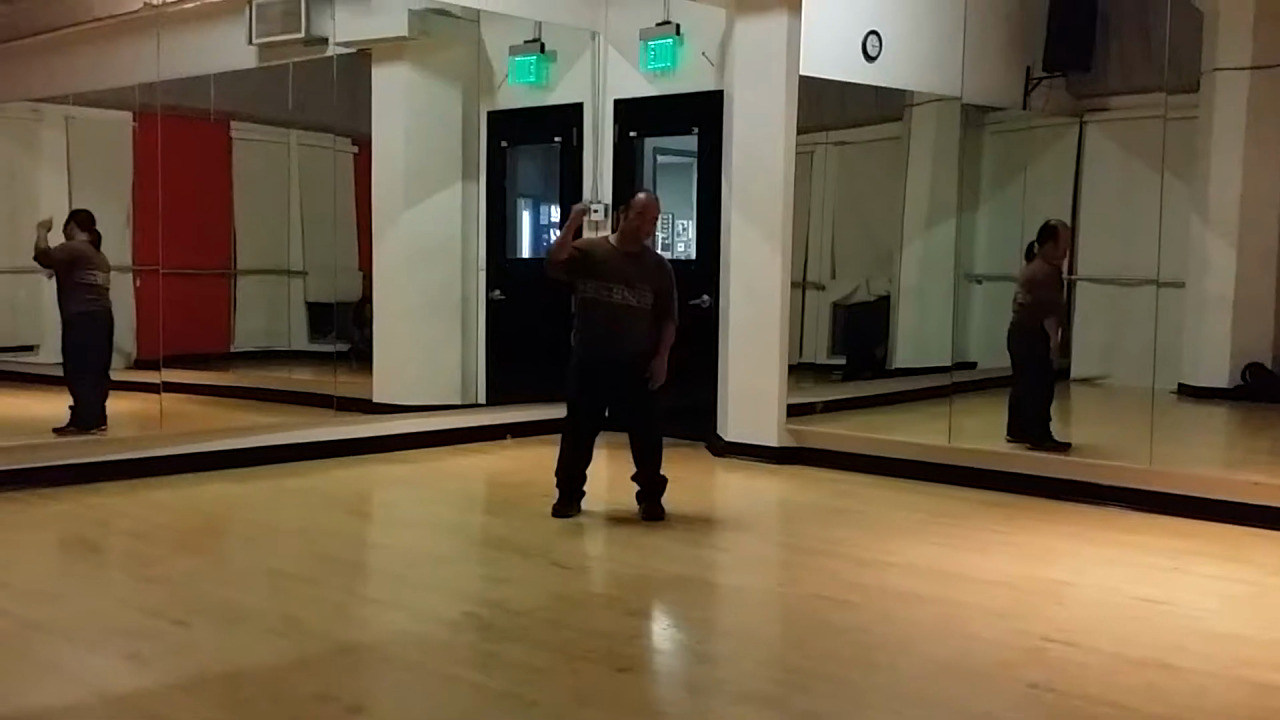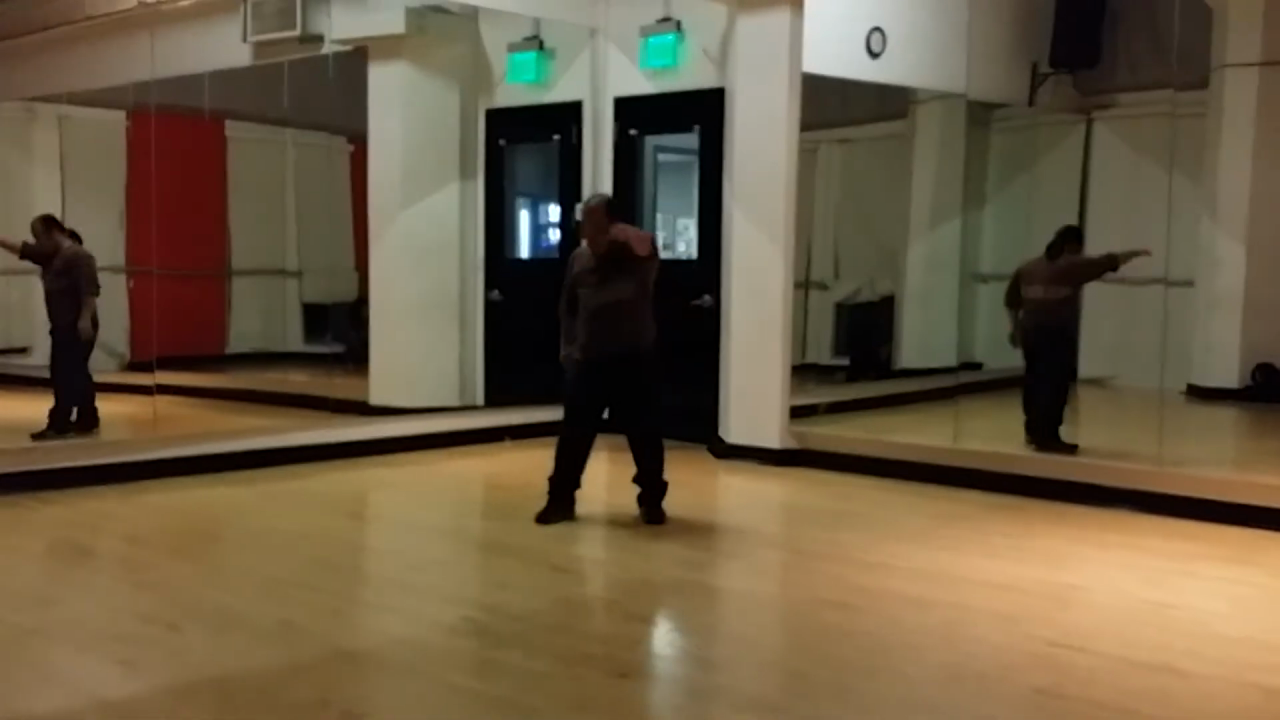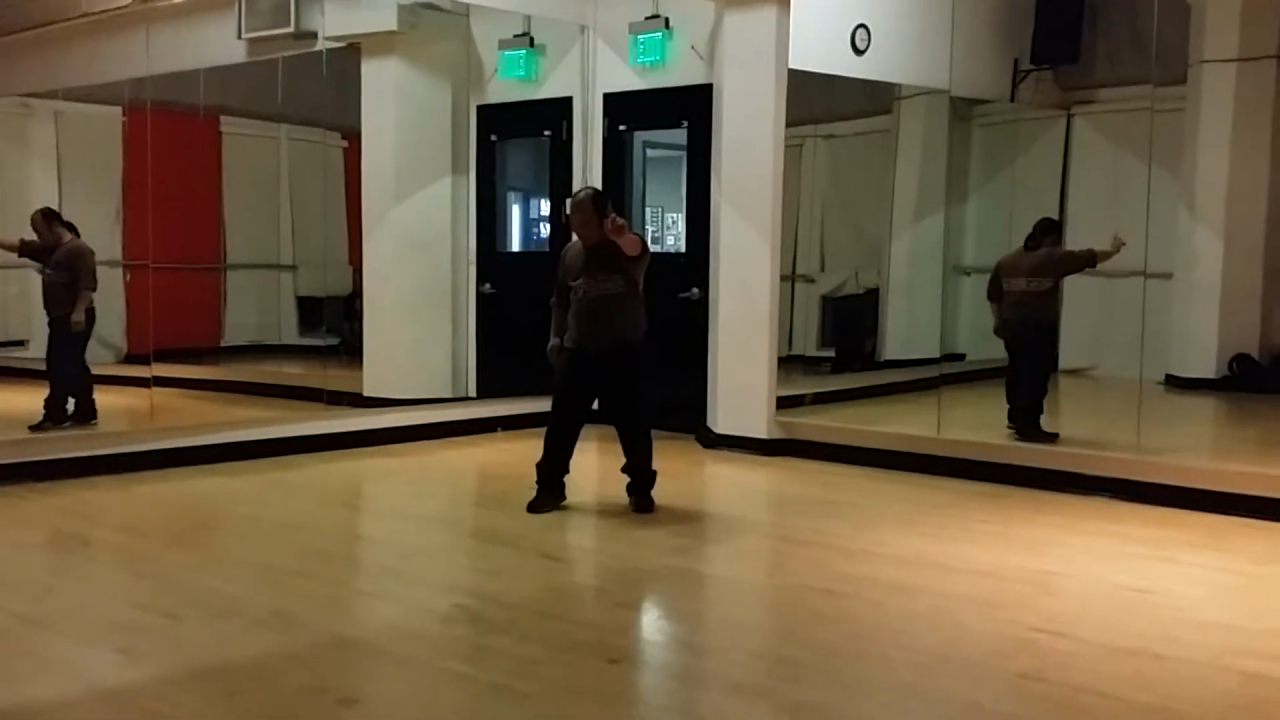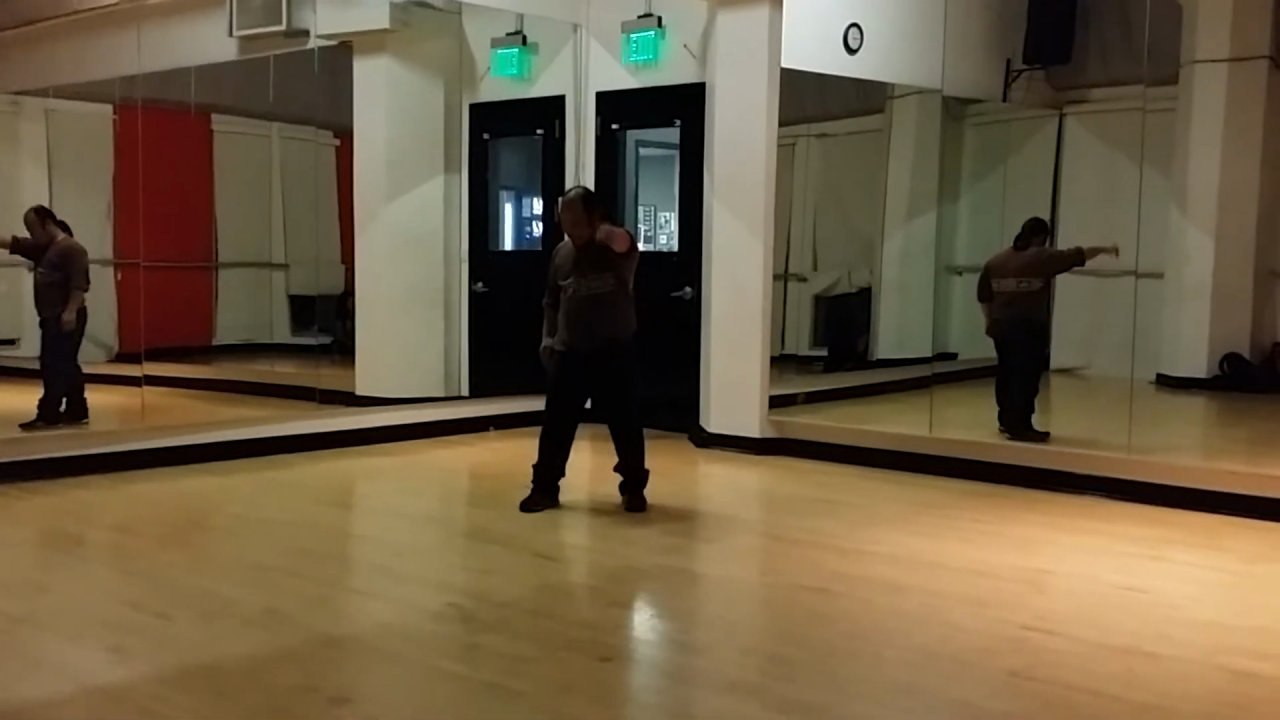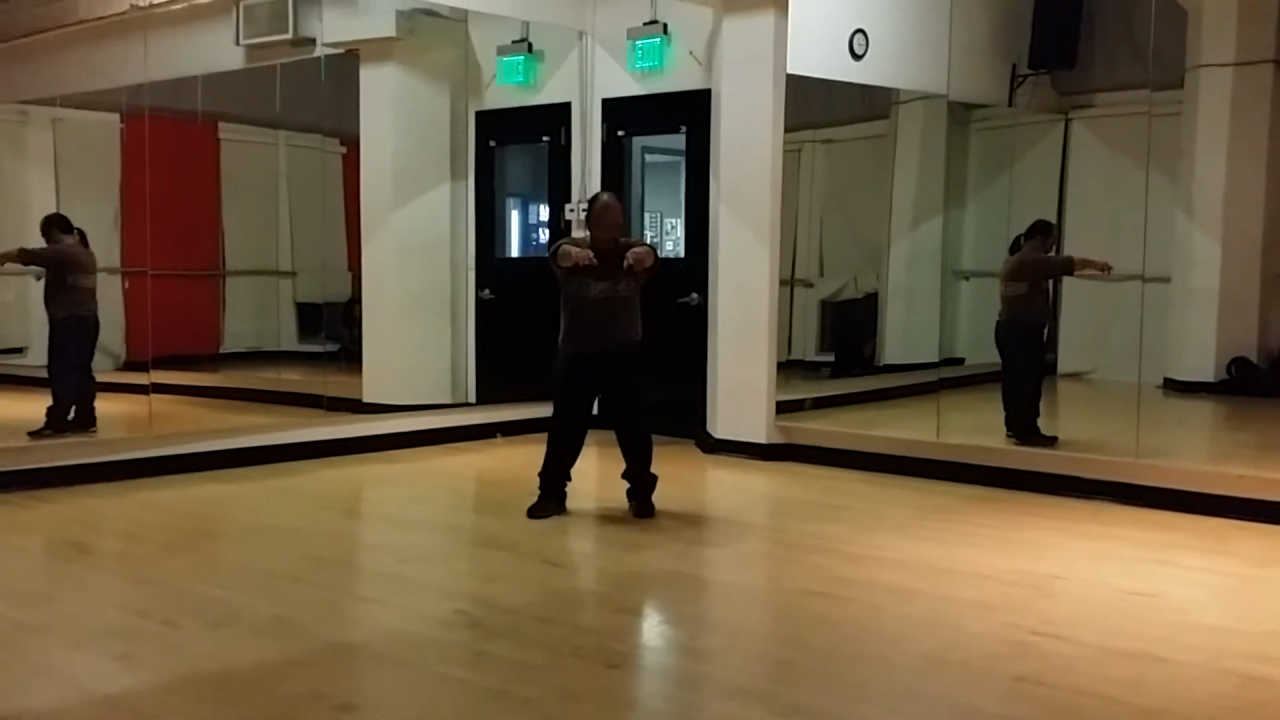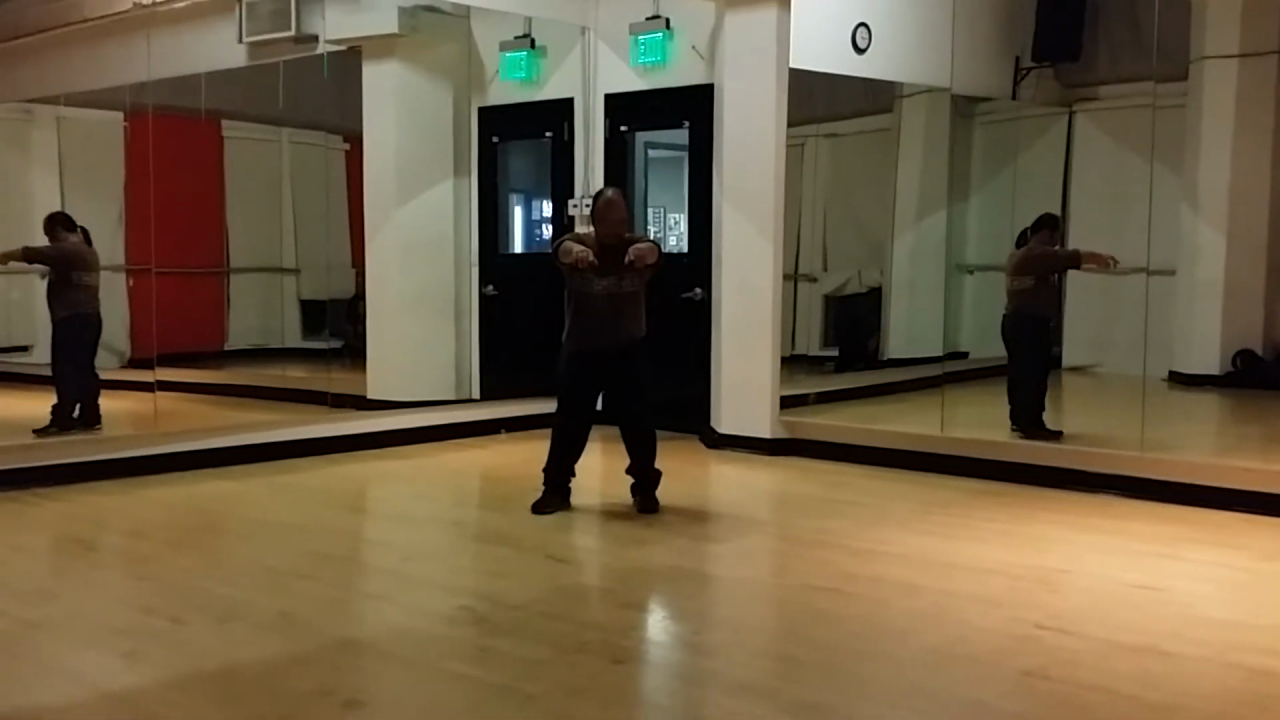
dt=0.7s
person 1, frame 1
left shoulder: (659, 266)
right shoulder: (589, 250)
left elbow: (667, 317)
right elbow: (554, 264)
left wrist: (662, 357)
right wrist: (570, 229)
left hip: (637, 363)
right hip: (589, 359)
left knee: (645, 430)
right knee: (579, 427)
left ankle: (650, 496)
right ankle: (569, 494)
person 1, frame 2
left shoulder: (634, 255)
right shoulder: (577, 259)
left elbow: (645, 246)
right elbow: (569, 308)
left wrist: (630, 235)
right wrist: (567, 345)
left hip: (634, 361)
right hip: (589, 361)
left knee: (644, 432)
right knee: (575, 431)
left ankle: (652, 499)
right ankle: (561, 499)
person 1, frame 3
left shoulder: (626, 249)
right shoulder: (570, 253)
left elbow: (636, 248)
right elbow: (561, 300)
left wrist: (621, 235)
right wrist: (556, 336)
left hip: (623, 352)
right hip: (578, 352)
left knee: (632, 423)
right knee: (562, 420)
left ankle: (641, 488)
right ankle: (550, 487)
person 1, frame 4
left shoulder: (616, 248)
right shoulder: (561, 253)
left elbow: (623, 244)
right elbow: (553, 301)
left wrist: (612, 234)
right wrist: (548, 338)
left hip: (614, 352)
right hip: (568, 353)
left knee: (624, 423)
right knee: (556, 422)
left ankle: (634, 487)
right ankle: (544, 487)
person 1, frame 5
left shoulder: (632, 252)
right shoulder: (572, 253)
left elbow: (649, 257)
right elbow: (561, 254)
left wrist: (640, 255)
right wrist: (577, 253)
left hip: (623, 356)
right hip: (576, 356)
left knee: (633, 428)
right knee: (565, 427)
left ankle: (641, 493)
right ankle: (552, 493)
person 1, frame 6
left shoulder: (636, 248)
right shoulder: (578, 245)
left elbow: (654, 252)
right elbow: (561, 249)
left wrist: (643, 251)
right wrist: (576, 250)
left hip: (627, 352)
right hip: (580, 352)
left knee: (638, 423)
right knee: (569, 423)
left ankle: (645, 488)
right ankle: (556, 489)
person 2, frame 1
left shoulder: (1036, 264)
right shoulder: (1045, 273)
left elbow: (1057, 266)
right elbow: (1048, 312)
left wrist: (1064, 256)
right wrist: (1054, 339)
left hip: (1020, 333)
right hip: (1033, 337)
left knee: (1023, 384)
right knee: (1039, 386)
left ankle: (1017, 430)
right ankle: (1039, 437)
person 2, frame 2
left shoulder: (1026, 268)
right shoulder: (1072, 266)
left elbow: (1012, 301)
right elbow: (1110, 262)
left wrist: (1015, 328)
right wrist: (1134, 253)
left hip: (1029, 332)
right hip: (1056, 335)
left knee: (1035, 381)
right knee: (1054, 385)
left ankle: (1034, 430)
right ankle: (1046, 437)
person 2, frame 3
left shoulder: (1006, 261)
right shoulder: (1054, 258)
left elbow: (994, 295)
right elbow: (1089, 257)
left wrist: (998, 320)
right wrist: (1113, 250)
left hip: (1011, 325)
right hip: (1039, 327)
left knee: (1017, 372)
right knee: (1035, 376)
left ankle: (1016, 419)
right ankle: (1028, 427)
person 2, frame 4
left shoulder: (995, 261)
right shoulder: (1043, 257)
left elbow: (984, 295)
right elbow: (1077, 255)
left wrist: (990, 320)
right wrist: (1103, 249)
left hip: (1001, 325)
right hip: (1029, 327)
left knee: (1007, 372)
right knee: (1026, 376)
left ankle: (1007, 420)
right ankle: (1019, 427)
person 2, frame 5
left shoulder: (1014, 260)
right shoulder: (1032, 260)
left elbow: (1055, 267)
right elbow: (1067, 264)
right wrist: (1094, 263)
left hip: (1008, 328)
right hip: (1025, 330)
left knee: (1014, 378)
right knee: (1028, 380)
left ankle: (1014, 425)
right ankle: (1026, 431)
person 2, frame 6
left shoulder: (1018, 255)
right shoulder: (1041, 254)
left elbow: (1065, 260)
right elbow: (1078, 257)
left wrist: (1096, 260)
right wrist: (1103, 257)
left hip: (1014, 321)
right hip: (1032, 324)
left knee: (1019, 372)
right knee: (1035, 373)
left ankle: (1019, 419)
right ankle: (1031, 425)
person 3, frame 1
left shoulder: (71, 249)
right shoulder: (99, 256)
left elbow: (44, 256)
left wrist: (42, 231)
left hip: (81, 319)
right hip: (102, 317)
left knee: (78, 371)
right knee: (96, 371)
left ankle: (85, 421)
right ankle: (97, 418)
person 3, frame 2
left shoulder: (78, 255)
right shoulder: (50, 254)
left elbow: (90, 289)
right elbow: (23, 249)
left wrist: (85, 318)
left hip: (77, 326)
right hip: (64, 325)
left knee: (65, 373)
right knee: (75, 373)
left ankle: (60, 424)
right ankle: (87, 421)
person 3, frame 3
left shoulder: (79, 249)
right shoulder: (49, 249)
left elbow: (88, 284)
right elbow: (22, 247)
left wrist: (79, 311)
left hip: (75, 319)
right hip: (60, 318)
left knee: (60, 365)
right knee: (73, 365)
left ankle: (56, 415)
right ankle: (85, 412)
person 3, frame 4
left shoulder: (71, 249)
right shoulder: (43, 248)
left elbow: (79, 283)
left wrist: (70, 311)
left hip: (65, 318)
right hip: (53, 317)
left knee: (54, 365)
right knee: (65, 365)
left ankle: (49, 415)
right ankle: (76, 412)
person 3, frame 5
left shoulder: (62, 252)
right shoulder: (84, 252)
left elbow: (26, 255)
right elbow: (37, 256)
left hip: (69, 323)
right hip: (86, 321)
left knee: (62, 373)
right knee: (81, 372)
left ankle: (57, 423)
right ankle: (85, 420)
person 3, frame 6
left shoulder: (66, 250)
right shoulder: (87, 251)
left elbow: (30, 254)
right elbow: (42, 256)
left hip: (72, 320)
right hip: (89, 318)
left knee: (66, 370)
right knee: (84, 369)
left ankle: (63, 420)
right ankle: (90, 417)
